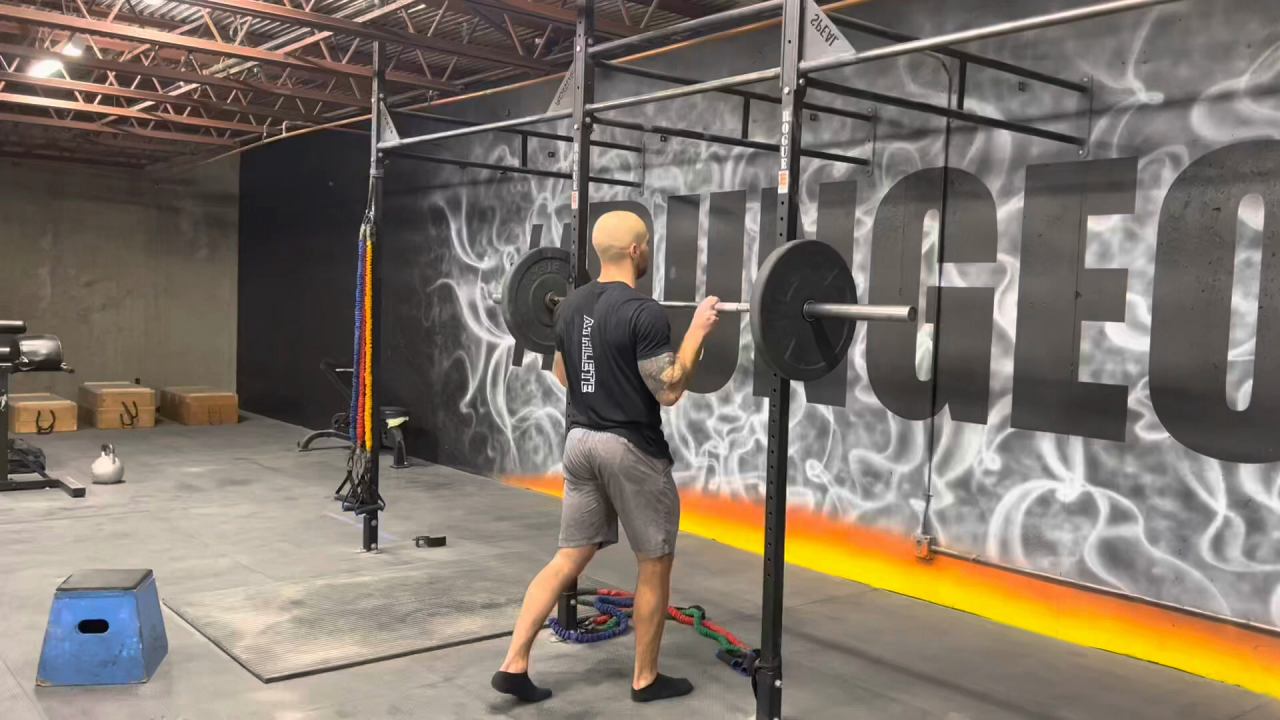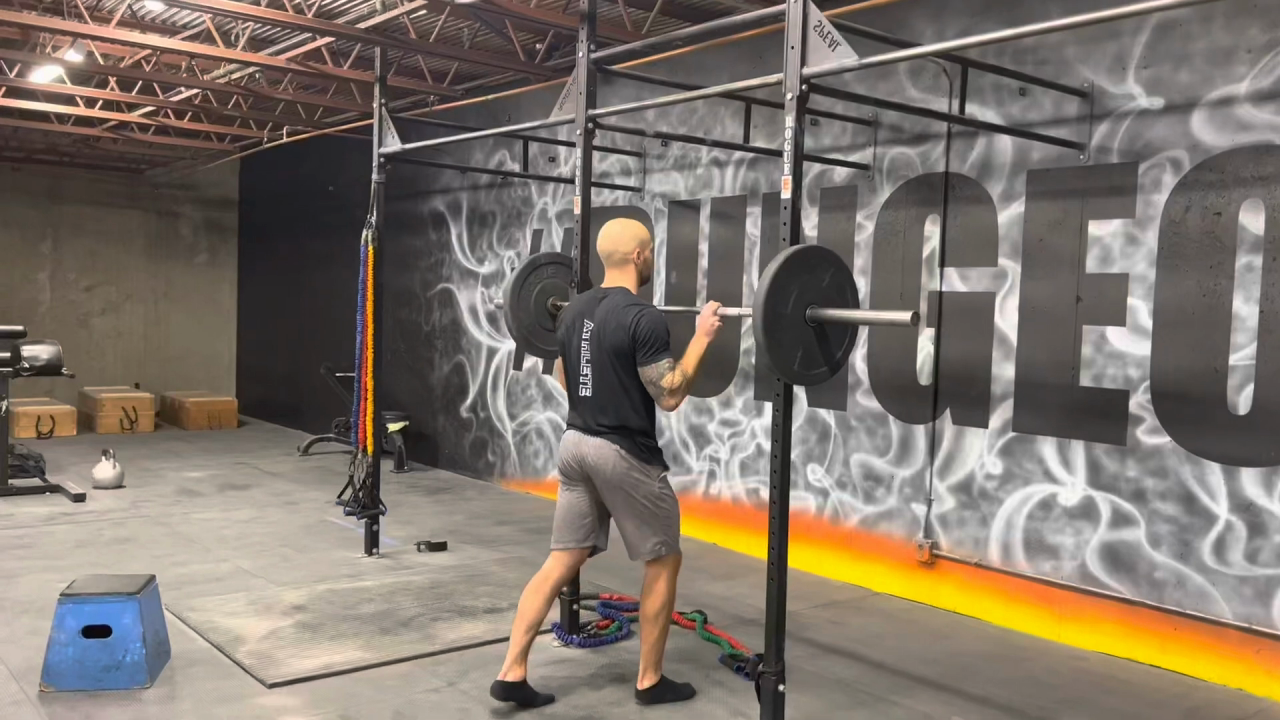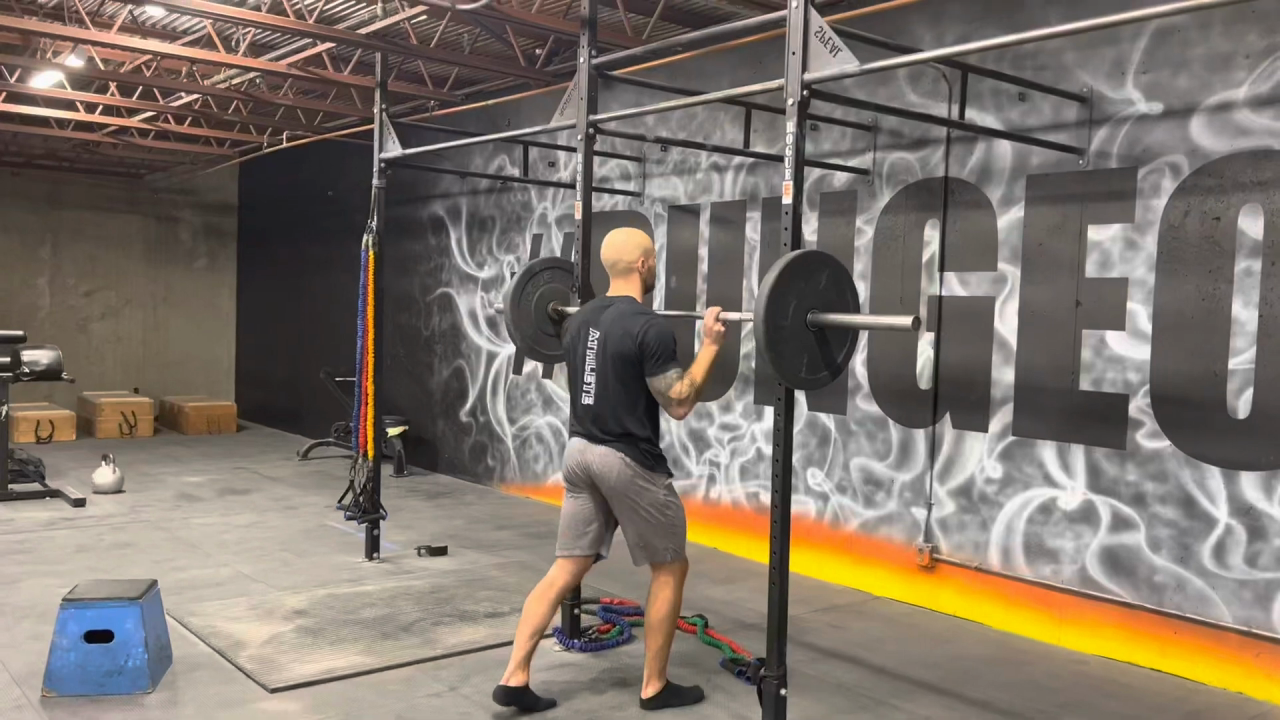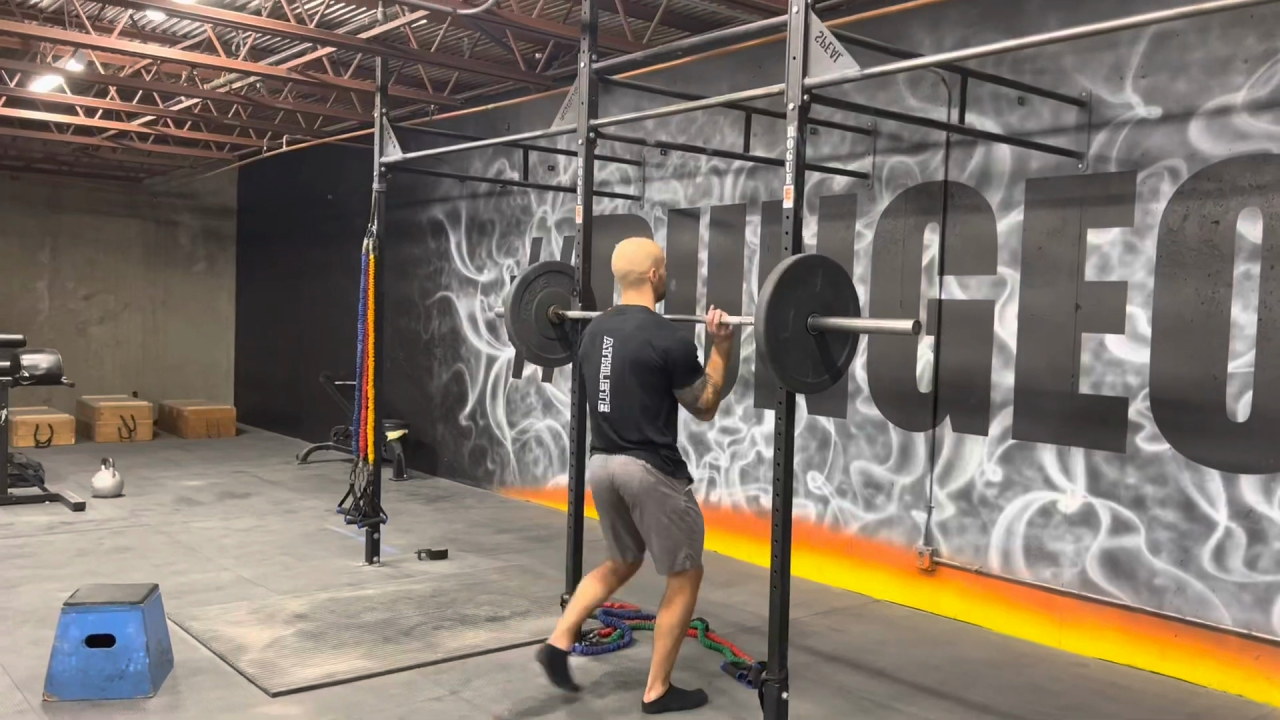
dt=0.2s
person 1, frame 1
left shoulder: (571, 304)
right shoulder: (643, 313)
right elbow: (668, 390)
right wrist: (698, 330)
left hip: (581, 441)
right hip: (632, 450)
left knee: (569, 557)
right knee: (655, 563)
left ankle: (514, 665)
right ankle: (645, 679)
person 1, frame 2
left shoulder: (574, 309)
right shoulder: (643, 318)
right elbow: (670, 396)
right wrist: (703, 337)
left hip: (575, 445)
right hip: (624, 454)
left knee: (561, 562)
right knee: (663, 563)
left ankle: (512, 673)
right ankle: (650, 679)
person 1, frame 3
left shoulder: (580, 319)
right shoulder: (650, 328)
right elbow: (679, 404)
right wrist: (711, 345)
left hip: (578, 453)
right hip: (630, 462)
left knee: (568, 568)
right knee: (671, 569)
left ankle: (515, 678)
right ankle: (654, 686)
person 1, frame 4
left shoulder: (595, 328)
right shoulder: (668, 337)
right elbow: (705, 407)
right wrist: (720, 347)
left hip: (602, 464)
right hip: (651, 470)
left knee: (620, 563)
right knee: (685, 576)
left ankle: (560, 641)
right ankle: (658, 690)
